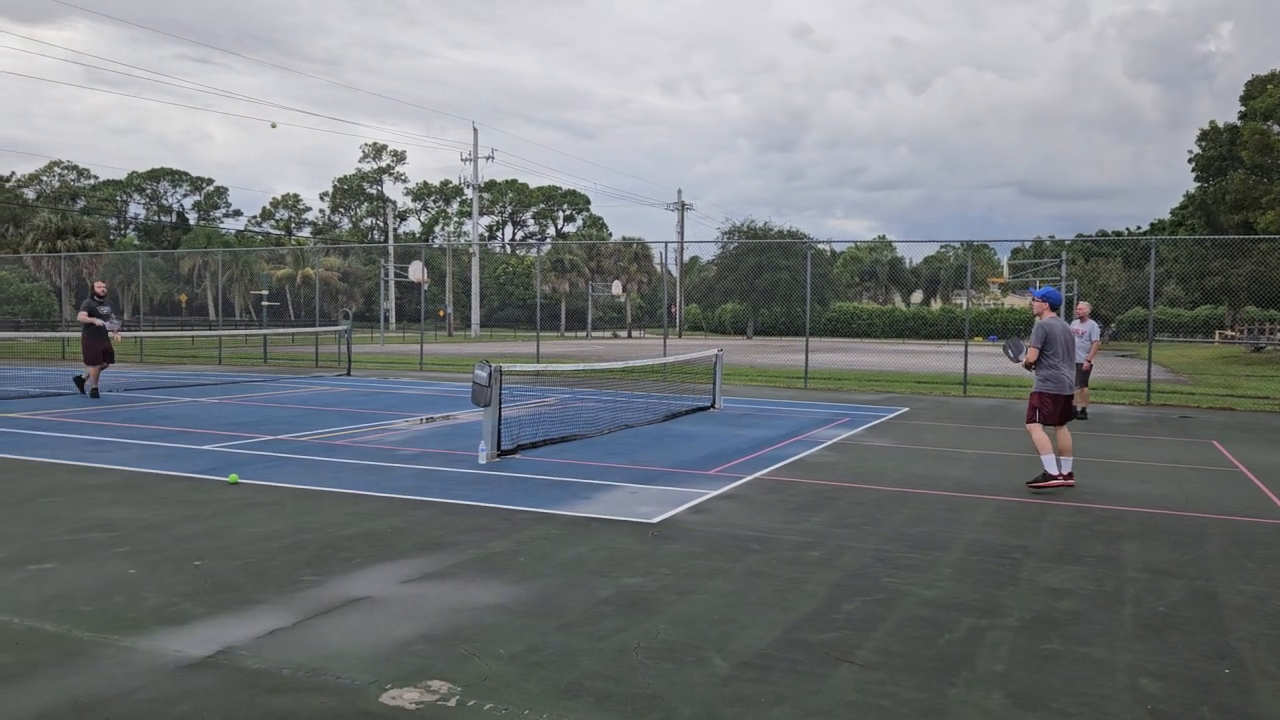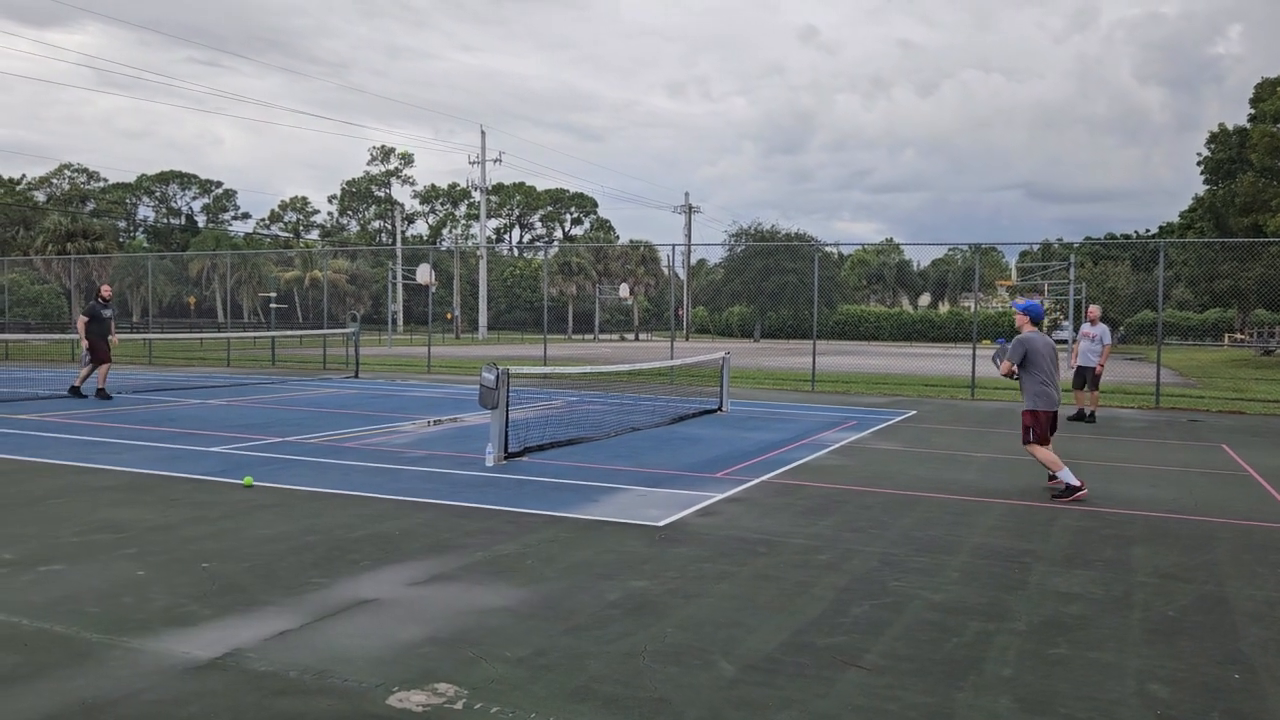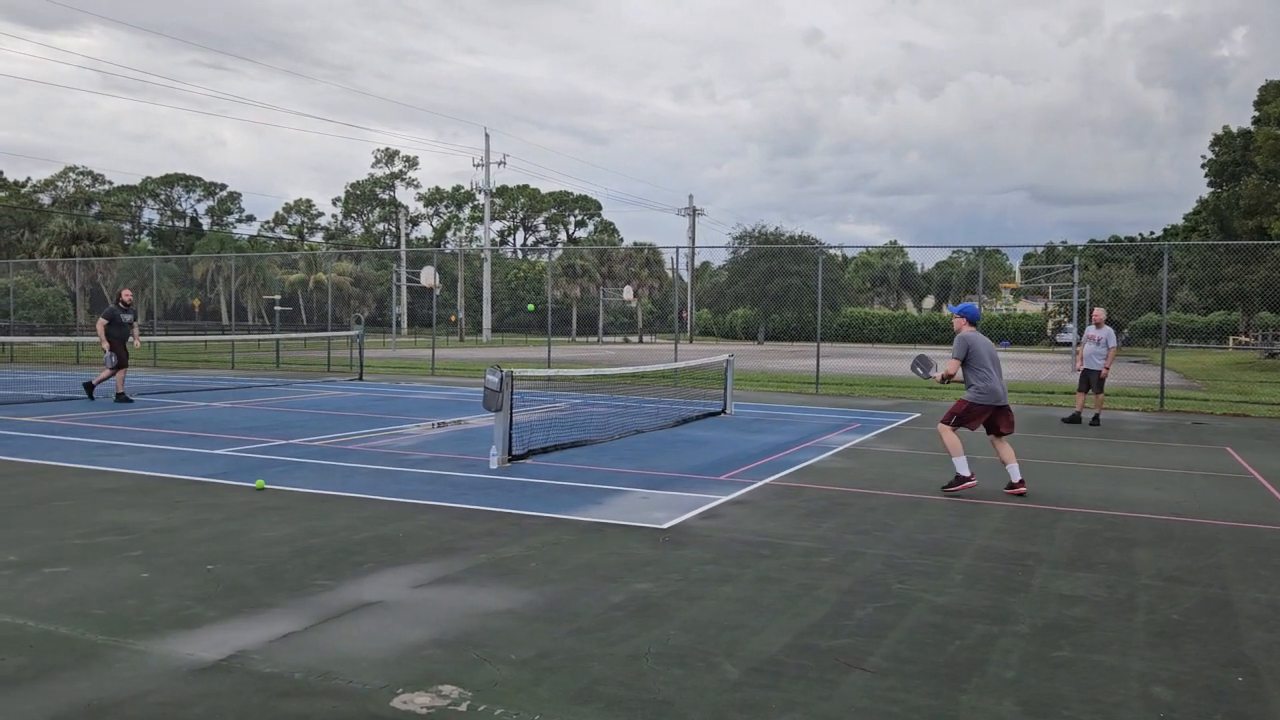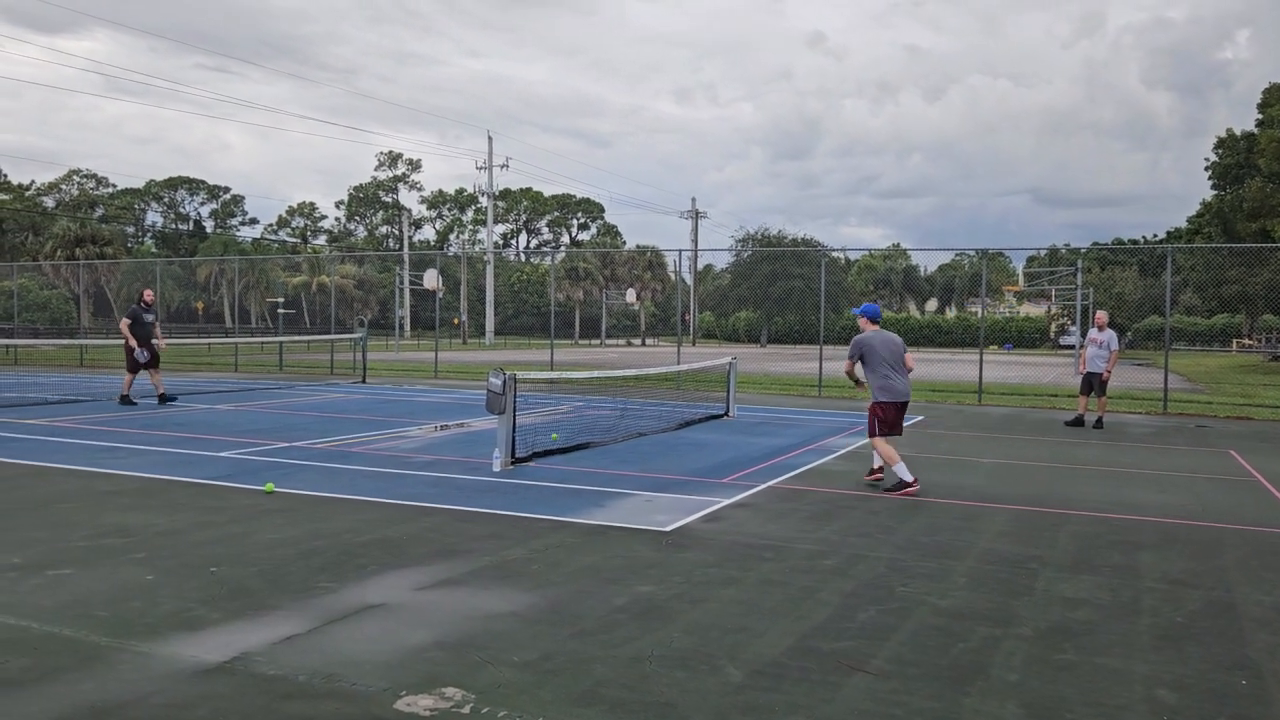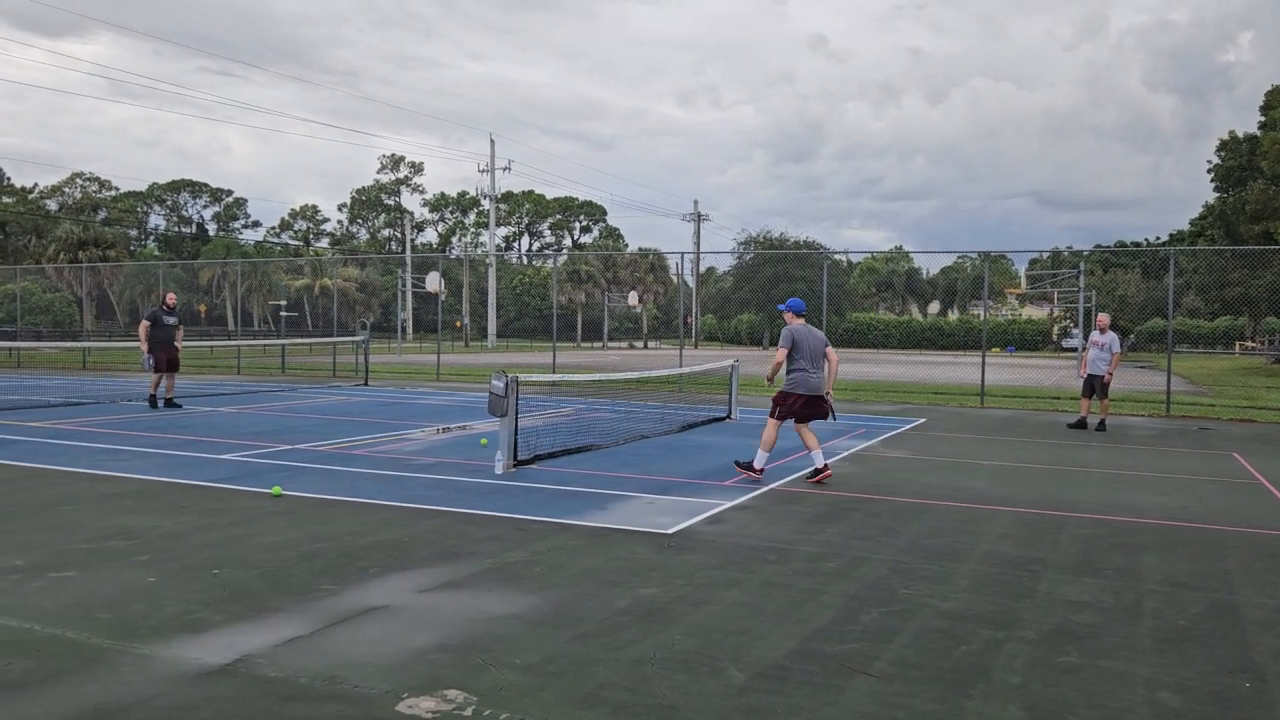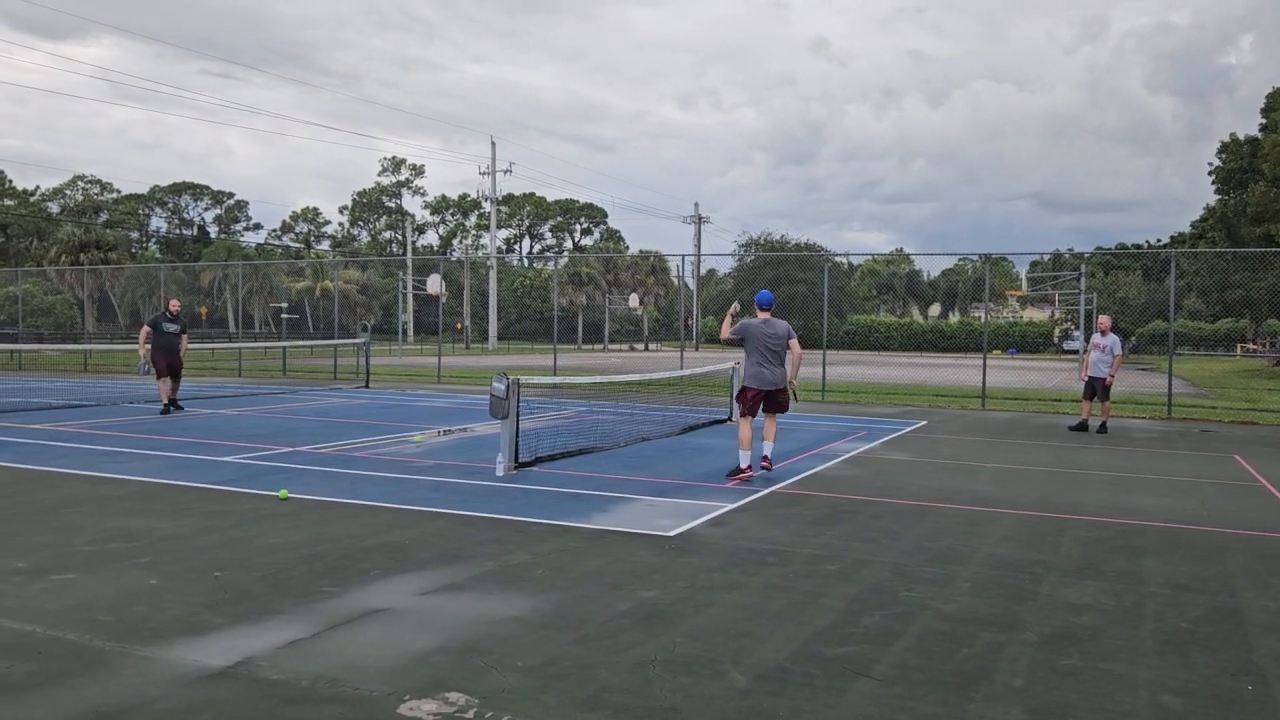
dt=0.4s
person 1, frame 1
left shoulder: (1042, 326)
right shoulder: (1066, 326)
left elbow: (1031, 358)
left wrist: (1026, 363)
right wrist: (1037, 363)
left hip: (1048, 385)
right hip: (1066, 384)
left knee: (1034, 426)
right knee: (1061, 427)
left ankle: (1052, 473)
right ankle: (1067, 473)
person 1, frame 2
left shoulder: (1022, 340)
right shoulder: (1048, 341)
left elbow: (1004, 370)
left wrist: (1012, 371)
left hip: (1037, 401)
right hip: (1052, 398)
left knee: (1034, 446)
right knee: (1042, 440)
left ankle: (1075, 485)
right ankle: (1057, 474)
person 1, frame 3
left shoulder: (963, 338)
right shoulder: (985, 341)
left elbow: (951, 370)
left wrist: (941, 377)
right wrist: (946, 376)
left hip: (980, 396)
right hip: (999, 396)
left knee: (944, 428)
right knee: (998, 439)
left ankle: (964, 475)
right ankle: (1017, 482)
person 1, frame 4
left shoulder: (860, 340)
right shoulder: (896, 338)
left elbow: (848, 369)
right elbow: (910, 366)
left wrist: (857, 381)
left hip: (885, 395)
right hip: (903, 393)
left knee: (877, 439)
right knee: (881, 432)
left ankle: (909, 481)
right ankle: (878, 468)
person 1, frame 5
left shoulder: (789, 331)
right shoulder: (819, 333)
left elbow: (779, 359)
right elbow: (834, 360)
left wrist: (770, 376)
right wrist: (828, 387)
left hip: (796, 387)
right hip: (816, 389)
left knee: (773, 423)
right knee: (802, 426)
left ankle: (757, 467)
right ankle: (821, 466)
person 1, frame 6
left shoulder: (747, 325)
right shoulder: (784, 326)
left elbow: (724, 335)
right elbow: (797, 352)
left wrist: (730, 313)
right wrist: (792, 377)
left hip: (754, 382)
right hip: (778, 382)
left knee: (745, 420)
right knee: (770, 418)
left ankle: (744, 466)
right ankle: (766, 457)
